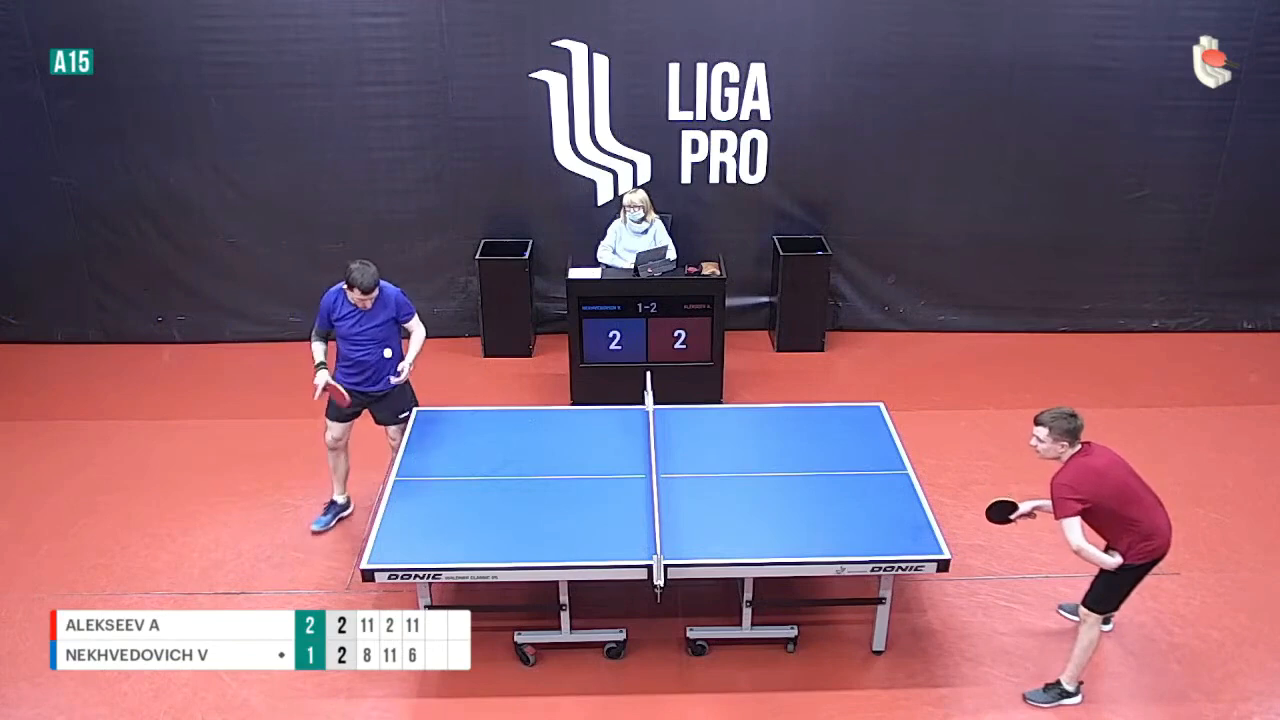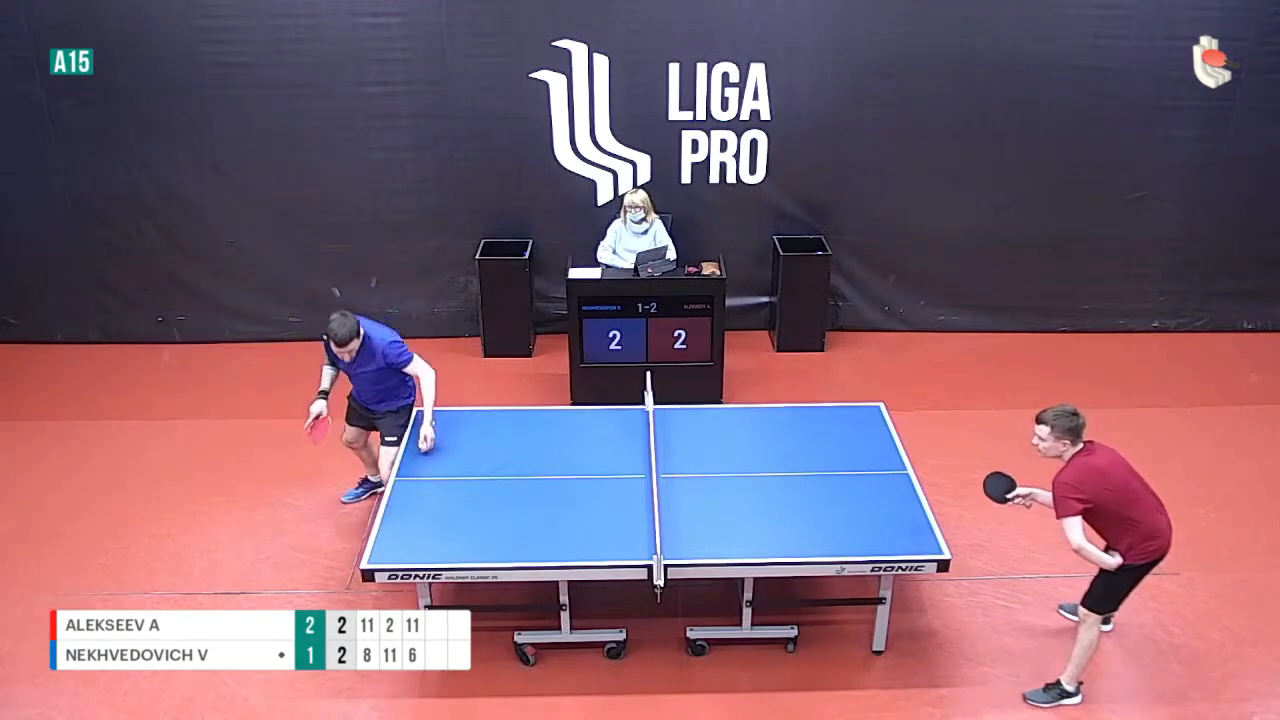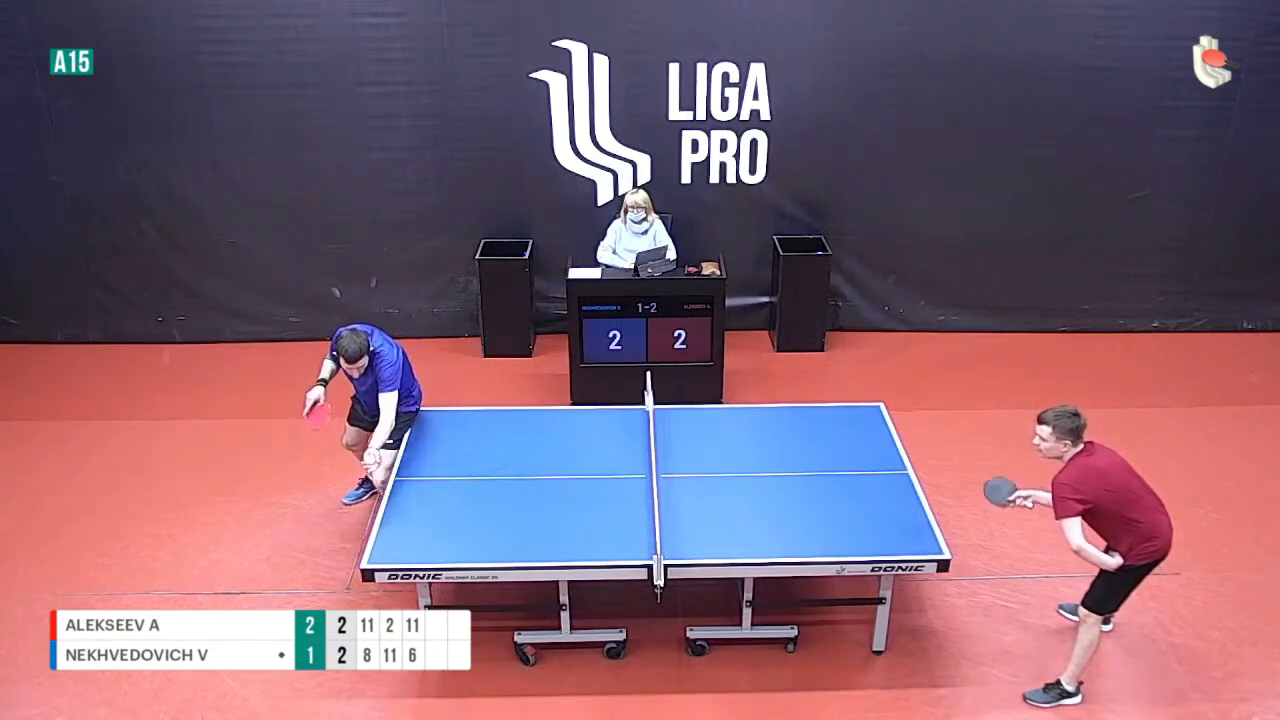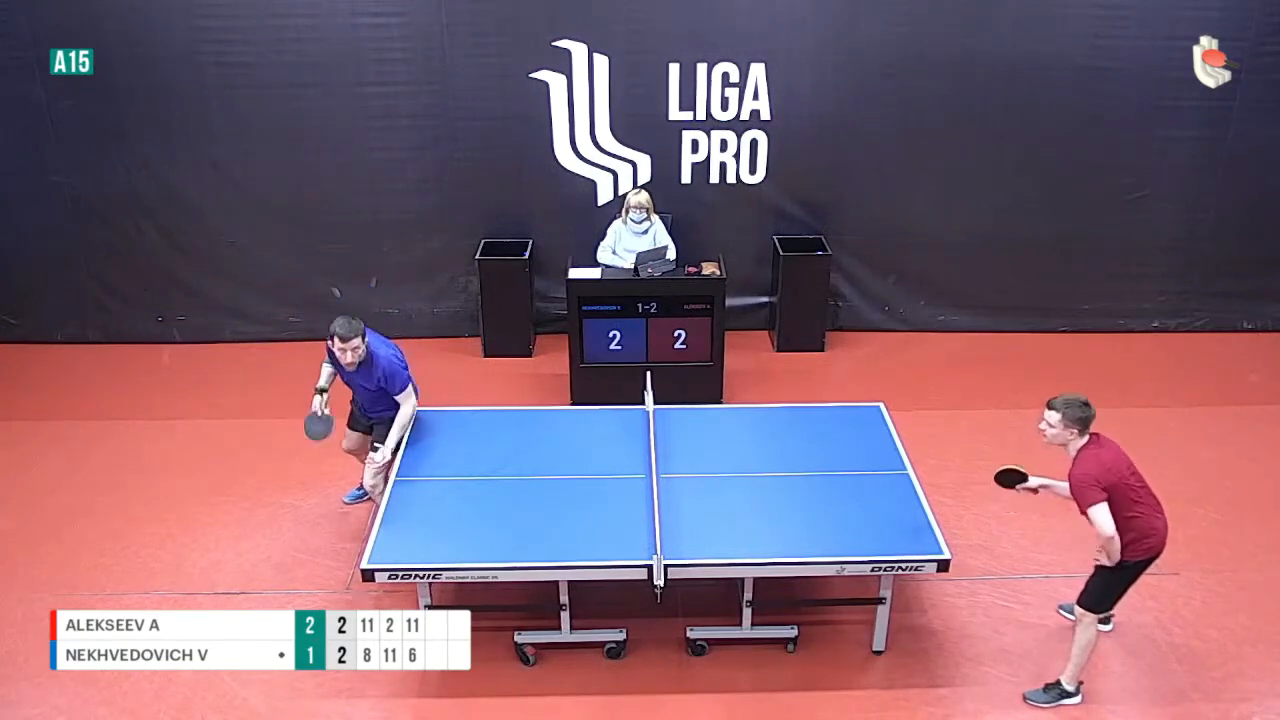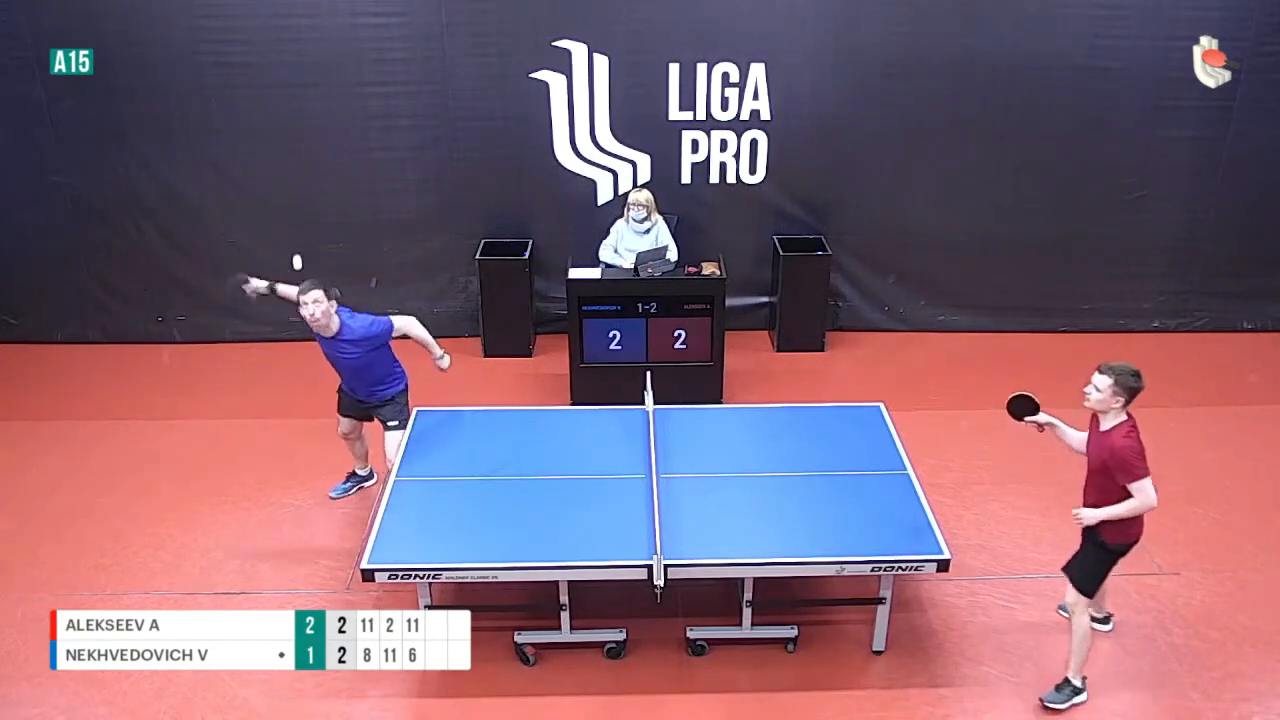
dt=1s
person 1, frame 1
left shoulder: (1065, 481)
right shoulder: (1093, 451)
left elbow: (1077, 544)
left wrist: (1112, 563)
right wrist: (1037, 505)
left hip: (1142, 546)
right hip: (1155, 528)
left knee: (1089, 614)
left ankle: (1067, 688)
right ankle: (1103, 612)
person 1, frame 2
left shoulder: (1067, 480)
right shoulder: (1096, 450)
left elbow: (1078, 544)
left wrist: (1112, 563)
right wrist: (1035, 495)
left hip: (1142, 546)
right hip: (1155, 528)
left knee: (1088, 614)
left ankle: (1068, 688)
right ankle: (1103, 612)
person 1, frame 3
left shoulder: (1066, 480)
right shoulder: (1096, 451)
left elbow: (1078, 545)
left wrist: (1112, 564)
right wrist: (1035, 496)
left hip: (1143, 546)
right hip: (1156, 528)
left knee: (1089, 615)
left ankle: (1068, 688)
right ankle: (1102, 612)
person 1, frame 4
left shoulder: (1082, 471)
right shoulder: (1099, 443)
left elbow: (1106, 532)
left wrist: (1112, 558)
right wrist: (1045, 484)
left hip: (1138, 542)
right hip: (1151, 525)
left knee: (1085, 613)
left ankle: (1068, 687)
right ankle: (1102, 612)
person 1, frame 5
left shoulder: (1122, 445)
right shoulder: (1102, 419)
left elbow: (1148, 500)
right elbow: (1087, 446)
left wrist: (1098, 514)
right wrist: (1052, 424)
left hip: (1112, 530)
right hip: (1101, 521)
left knee: (1076, 601)
right knee: (1088, 571)
left ankle: (1074, 684)
right ankle: (1100, 613)
person 2, frame 1
left shoulder: (393, 297)
right shoulder: (331, 300)
left elbow: (418, 330)
right elbow: (318, 337)
left wrist: (409, 360)
right wrist: (321, 368)
left hip: (389, 384)
right hip: (347, 383)
left knee: (399, 443)
right knee: (334, 441)
right ankle: (339, 501)
person 2, frame 2
left shoulder: (384, 344)
right shoulder: (334, 341)
left elbow: (426, 372)
right elbow: (331, 363)
left wrist: (427, 420)
right wrist: (323, 395)
left hip: (394, 404)
right hip: (362, 398)
left knee: (389, 476)
right knee: (352, 440)
right ankle: (373, 479)
person 2, frame 3
left shoulder: (387, 360)
right shoulder: (342, 339)
left elbow: (388, 417)
right elbow: (331, 360)
left wrist: (373, 449)
right wrist: (321, 384)
left hip: (399, 407)
right hip: (366, 399)
left knee: (382, 479)
right knee: (351, 443)
right ankle: (371, 479)
person 2, frame 4
left shoulder: (386, 361)
right shoulder: (335, 346)
left elbow: (409, 404)
right elbow: (330, 363)
left wrist: (389, 447)
right wrist: (321, 390)
left hip: (391, 413)
right hip: (363, 404)
left knee: (372, 484)
right knee: (351, 446)
right ankle: (374, 480)
person 2, frame 5
left shoulder: (363, 327)
right shoulder: (318, 320)
left elbow: (409, 323)
right elbow: (302, 295)
left wrist: (439, 355)
right wrist: (269, 288)
left hip: (389, 393)
right hip: (353, 391)
left knee: (395, 463)
right knee: (347, 433)
right ankle: (363, 473)
